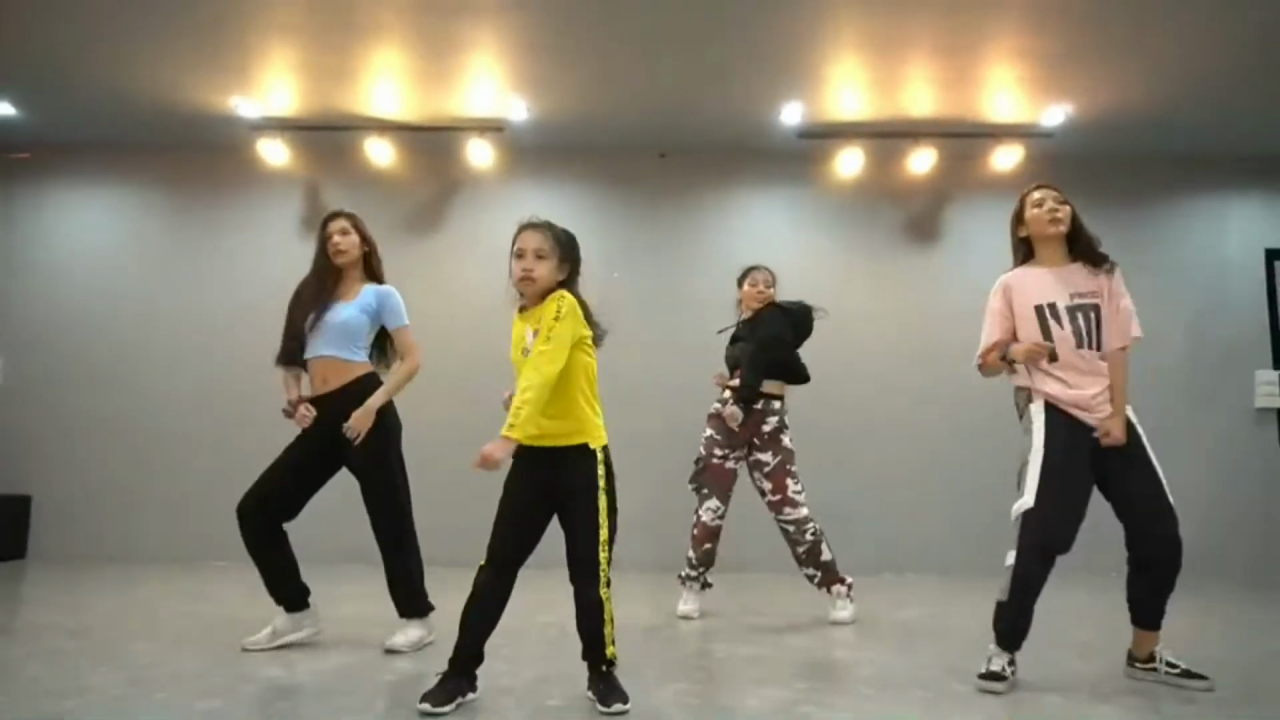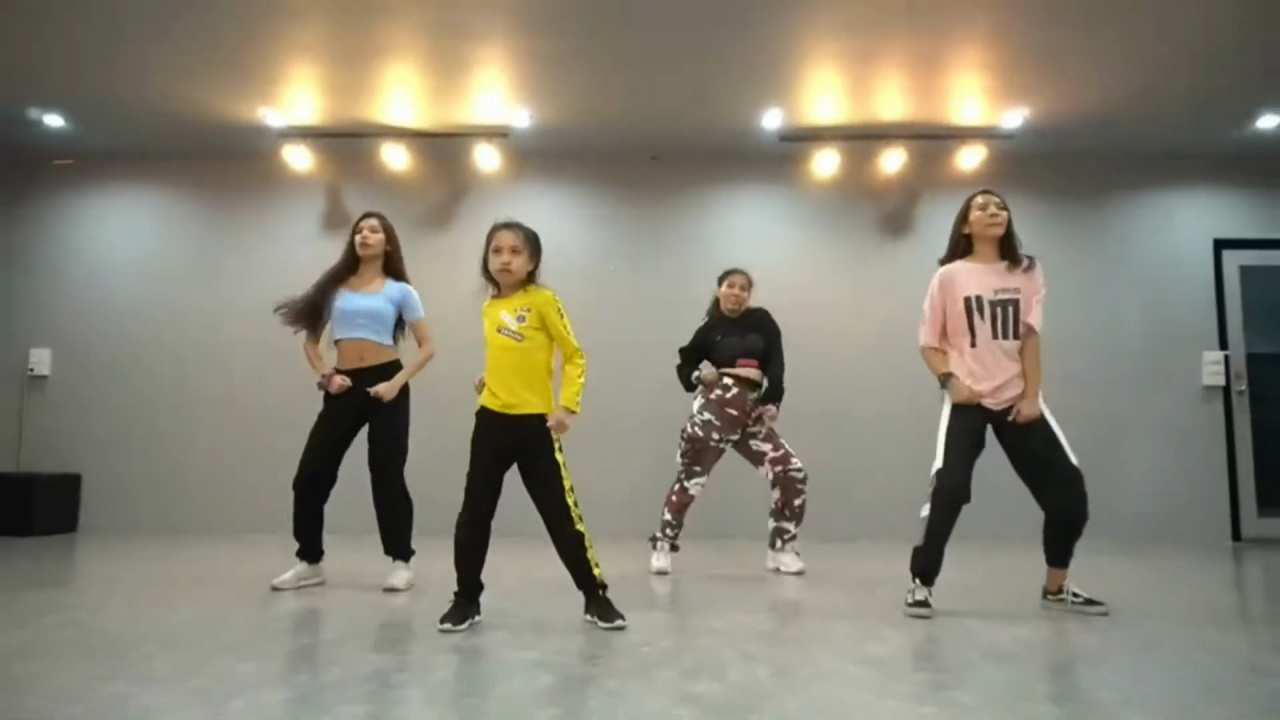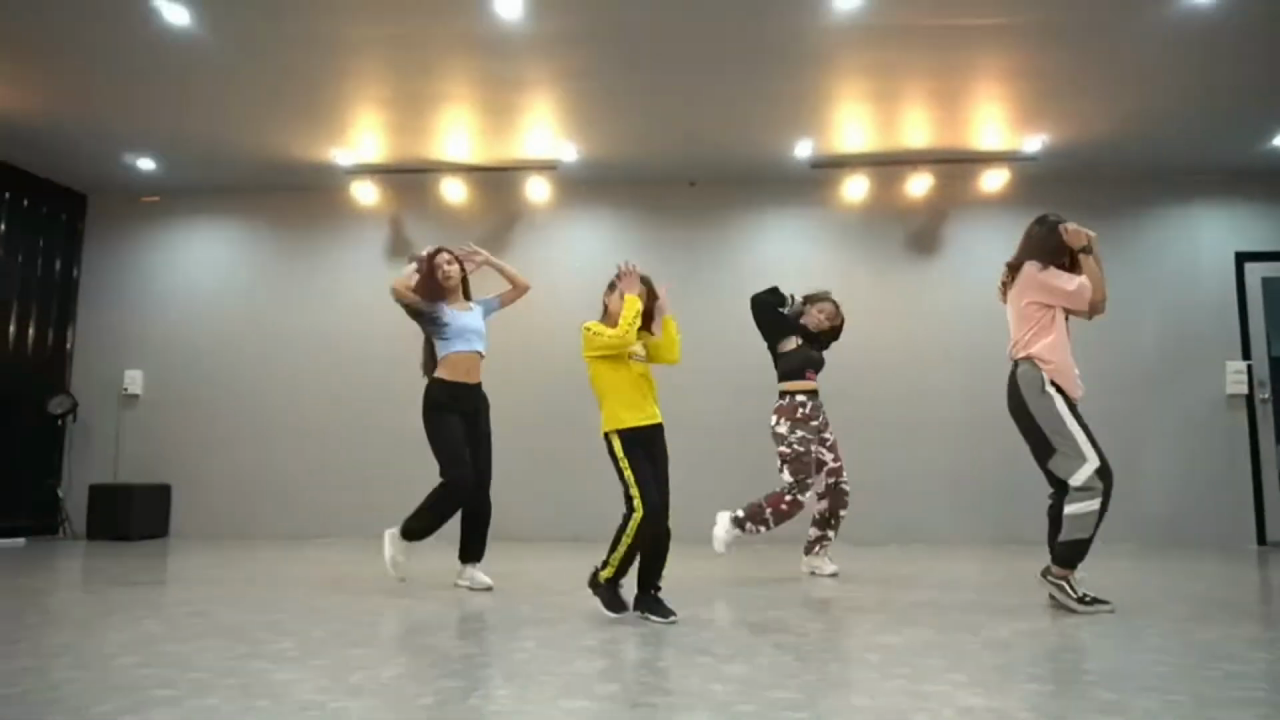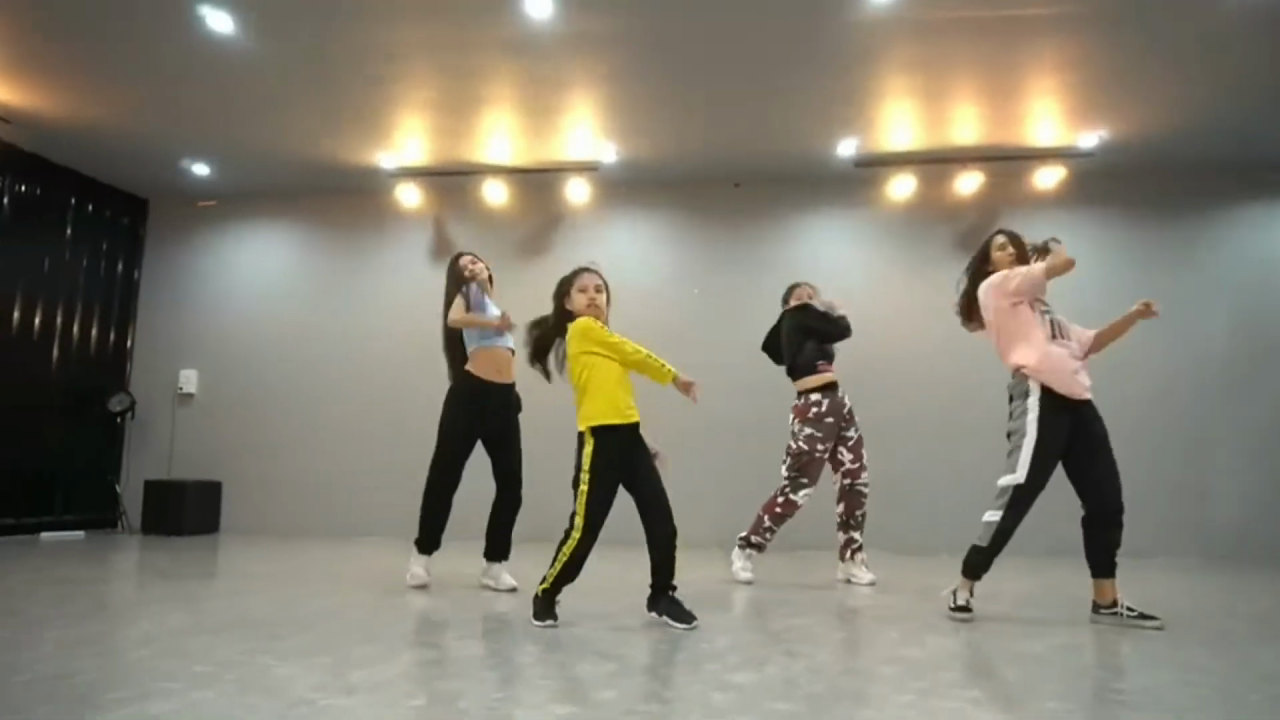
dt=0.7s
person 1, frame 1
left shoulder: (1104, 274)
right shoulder: (1012, 285)
left elbow: (1119, 348)
right elbow: (987, 360)
left wrist: (1117, 416)
right wrist: (1015, 355)
left hip: (1111, 414)
right hip: (1053, 411)
left knee: (1158, 531)
right knee: (1042, 529)
person 1, frame 2
left shoulder: (1028, 272)
right shoulder: (949, 277)
left elbow: (1029, 336)
right elbow: (929, 340)
left wrist: (1032, 394)
right wrist: (950, 379)
left hip: (1017, 396)
right hip: (966, 398)
left knee: (1068, 489)
right knee: (949, 488)
left ankle: (1056, 588)
right ankle: (921, 584)
person 1, frame 3
left shoulder: (1050, 284)
right shoulder: (1033, 272)
left elbow: (1095, 308)
right elbow: (1096, 297)
left wrist: (1089, 252)
right wrist: (1084, 251)
left hip: (1052, 388)
right hip: (1037, 385)
left knee: (1073, 483)
right knee: (1093, 476)
left ankle: (1063, 579)
right ankle: (1060, 570)
person 1, frame 4
left shoulder: (1038, 305)
right shoulder: (995, 286)
left elbow: (1087, 344)
right elbow: (1063, 261)
left wrist: (1131, 318)
right wrist: (1053, 249)
left hip: (1076, 402)
right hip: (1035, 397)
left knee: (1107, 500)
right knee: (1016, 493)
left ankle: (1106, 600)
right ankle: (965, 586)
person 2, frame 1
left shoulder: (563, 306)
right shoulder: (521, 319)
left elbow: (546, 371)
left wrist: (507, 436)
right wrist: (514, 430)
left hip: (581, 455)
right hip: (532, 457)
left knee: (590, 572)
right knee: (497, 566)
person 2, frame 2
left shoulder: (543, 300)
right shoulder: (489, 307)
left elbow: (575, 356)
left wrist: (567, 406)
right wrist: (486, 376)
left hip: (535, 423)
right hip: (490, 421)
left knee: (561, 514)
right knee: (474, 513)
left ankle: (595, 596)
right ankle: (467, 599)
person 2, frame 3
left shoulder: (643, 336)
right shoulder: (593, 333)
left elbow: (671, 356)
right elbow: (622, 339)
left wrist: (663, 314)
right wrist: (633, 297)
left hip: (653, 431)
right hip: (622, 433)
left knee: (659, 519)
right knee: (642, 509)
left ankle: (647, 593)
right ankle: (605, 579)
person 2, frame 4
left shoulder: (602, 336)
right shoulder: (582, 329)
right elbow: (639, 357)
left wrist: (647, 442)
right wrist: (679, 378)
left hip: (630, 436)
right hip: (598, 439)
left knee: (661, 518)
right knee: (586, 525)
left ankle: (663, 597)
right ankle: (545, 596)
person 3, frame 1
left shoulder: (381, 295)
right shoulder: (312, 295)
left elbow: (411, 360)
right elbow: (291, 360)
left wrist: (373, 406)
right wrist: (295, 402)
left hip: (363, 413)
right hip: (322, 418)
left knee: (390, 518)
right knee: (256, 510)
left ankle: (417, 618)
person 3, frame 2
left shoulder: (401, 292)
right shoulder: (335, 286)
left elbow: (427, 346)
right elbow: (310, 337)
left wrist: (398, 383)
right wrist: (324, 374)
left hip: (385, 385)
right hip: (345, 388)
left knee: (387, 476)
right knee: (311, 475)
left ankle: (400, 562)
right ankle: (310, 562)
person 3, frame 3
left shoulder: (479, 308)
right shoulder: (432, 307)
left elbow: (522, 286)
right elbow: (397, 289)
left wrist: (489, 261)
right wrist: (419, 265)
left hip: (474, 398)
right hip: (443, 397)
left knee: (480, 485)
right knee: (459, 479)
left ankle: (469, 565)
right ankle: (403, 536)
person 3, frame 4
left shoulder: (495, 309)
right shoulder: (469, 295)
right elbow: (454, 319)
right wrist: (498, 322)
left hip: (504, 400)
right hip: (468, 394)
left knee: (511, 485)
right knee: (443, 478)
left ankle: (495, 564)
right ankle: (422, 555)
person 4, frame 1
left shoulder: (777, 318)
right shoulder: (741, 331)
left elbow: (764, 360)
left wrist: (742, 404)
right wrist: (731, 381)
left hip: (767, 419)
right hip: (726, 415)
left knee: (791, 508)
right knee: (710, 505)
right ankle: (692, 587)
person 4, frame 2
left shoulder: (761, 320)
right shoulder: (709, 329)
left elbow: (776, 361)
right elbow: (686, 364)
left wrist: (773, 399)
right wrist: (700, 376)
left hip: (754, 405)
right hip: (718, 402)
left knee: (791, 473)
right knee: (692, 476)
left ankle: (781, 549)
right ankle: (662, 545)
person 4, frame 3
left shoulder: (815, 341)
right shoulder: (784, 329)
left elbow: (836, 328)
right elbow: (760, 301)
right wrist: (788, 301)
left hip: (815, 413)
right hip: (792, 415)
left knee: (837, 488)
right knee: (798, 492)
left ankle: (816, 554)
right ankle: (734, 522)
person 4, frame 4
left shoulder: (803, 326)
right shoulder: (797, 318)
right elbow: (840, 330)
right wrist: (835, 313)
left hip: (838, 406)
right hip: (811, 408)
left knee: (855, 483)
right knee: (796, 488)
left ankle: (851, 560)
right ankle: (745, 550)
